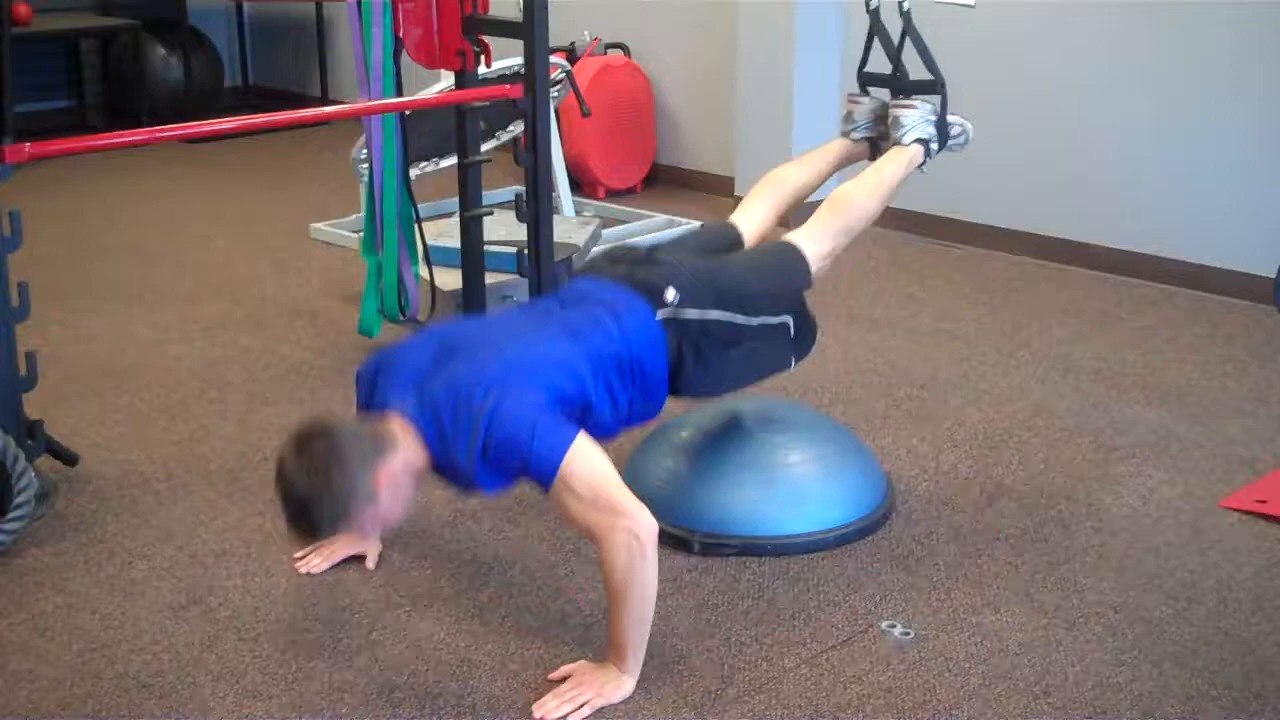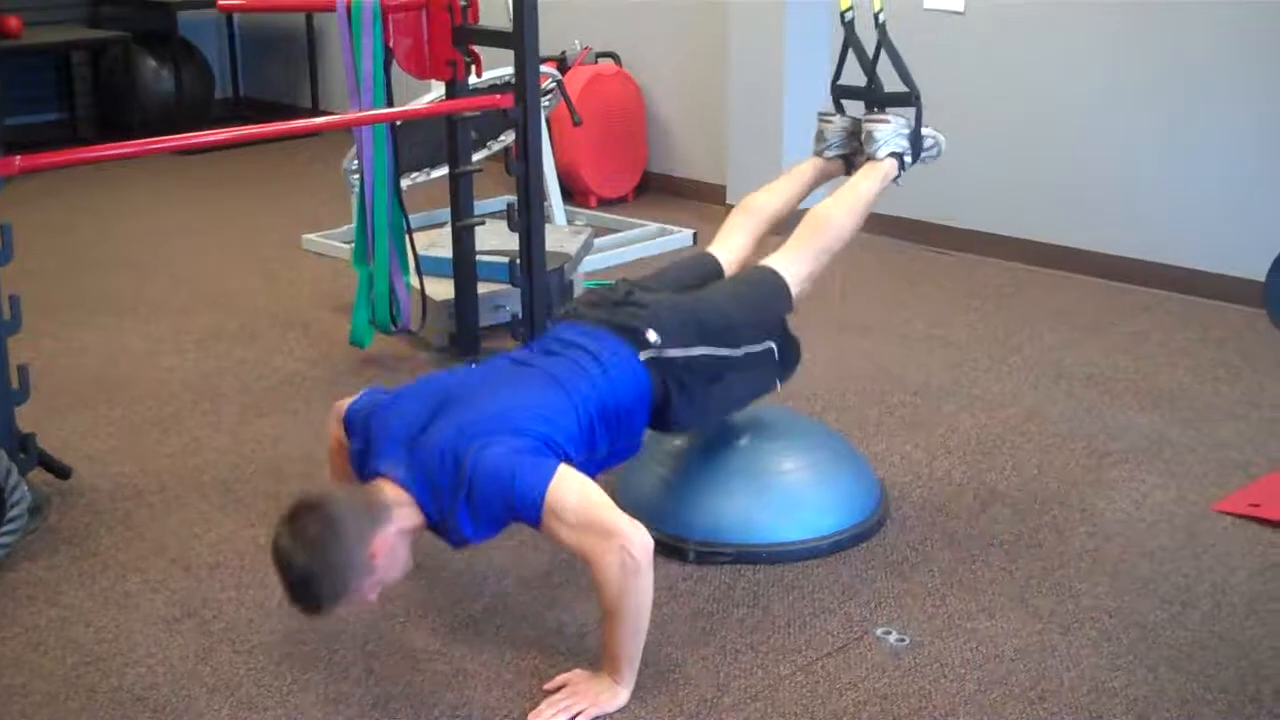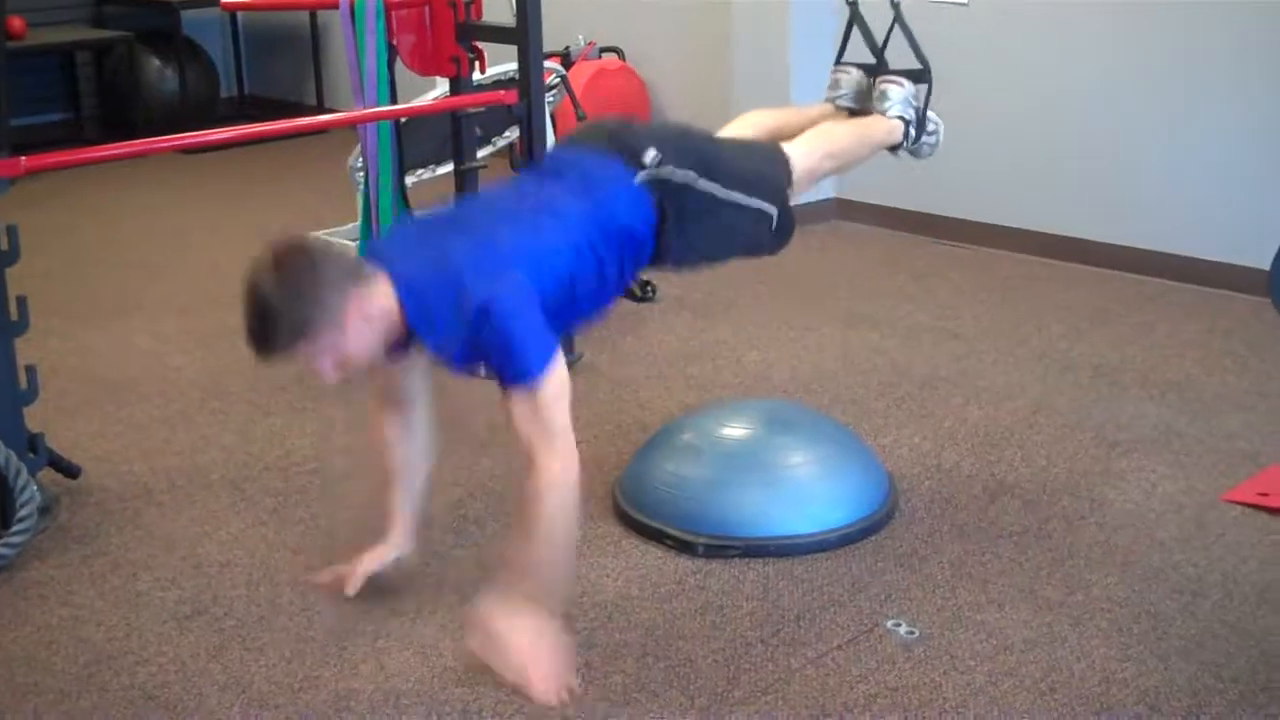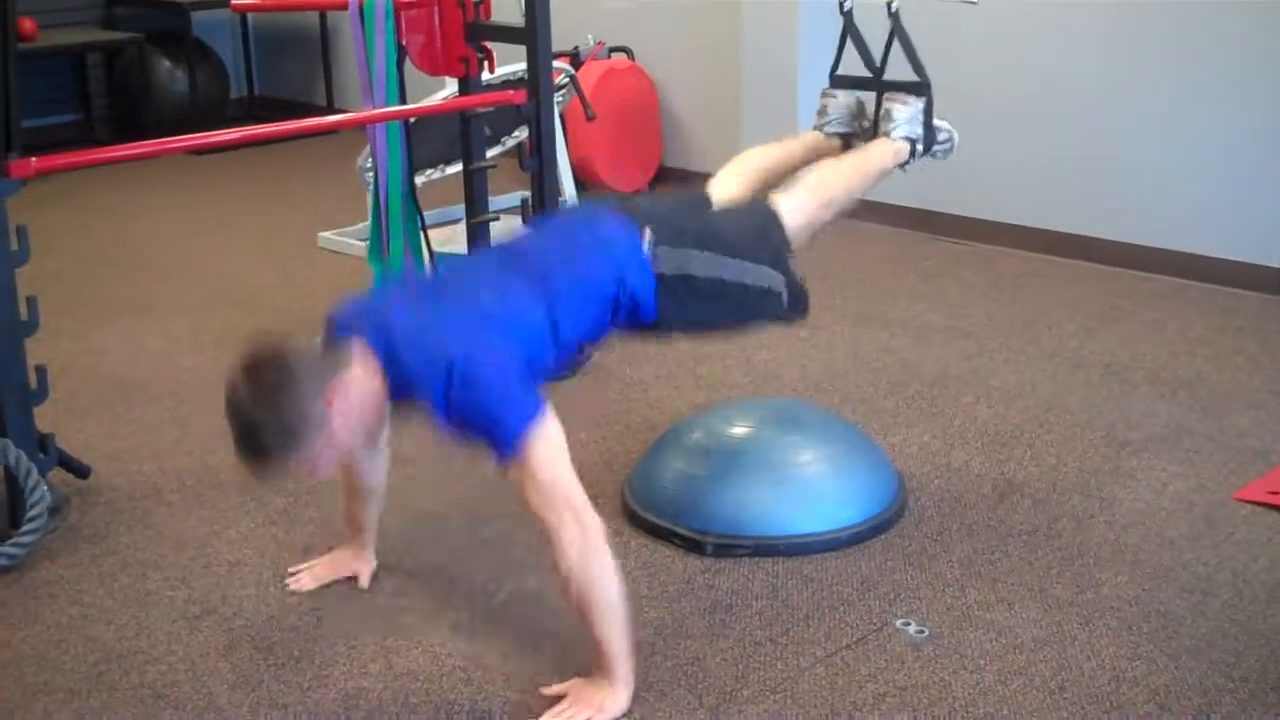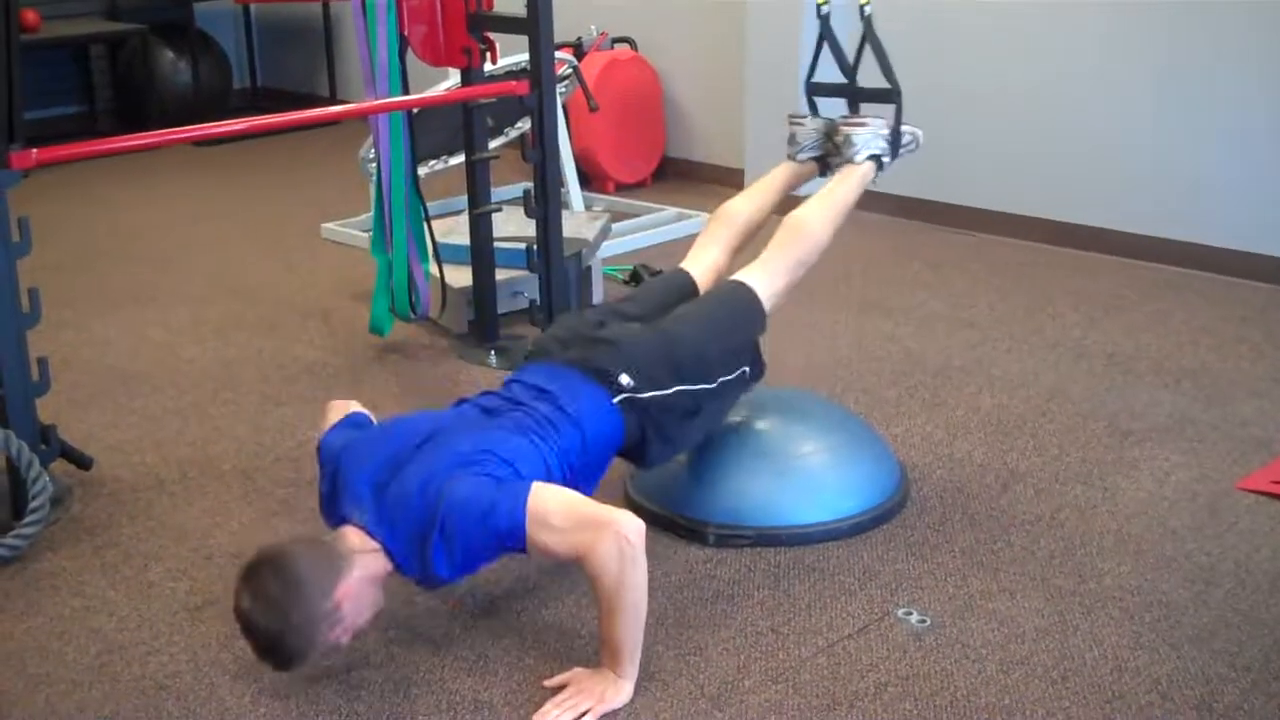
dt=0.3s
person 1, frame 1
left shoulder: (496, 428)
right shoulder: (389, 378)
left elbow: (632, 530)
right wrist: (359, 530)
left hip: (670, 328)
right hip: (608, 289)
left knee: (803, 252)
right knee: (745, 229)
left ankle: (912, 139)
right ankle: (858, 133)
person 1, frame 2
left shoulder: (483, 472)
right shoulder: (377, 433)
left elbow: (628, 546)
right wrist: (349, 541)
left hip: (648, 365)
right hip: (591, 329)
left knee: (787, 272)
right knee: (724, 254)
left ankle: (884, 153)
right ankle: (832, 151)
person 1, frame 3
left shoulder: (485, 303)
right shoulder: (377, 283)
left elbow: (556, 468)
right elbow: (404, 399)
left wrist: (528, 608)
right wrist: (396, 534)
left hip: (647, 189)
right hip: (581, 173)
left knee: (786, 169)
right knee: (737, 144)
left ankle: (892, 114)
right ankle: (841, 99)
person 1, frame 4
left shoulder: (464, 370)
right shoulder: (353, 339)
left elbow: (575, 529)
right elbow: (370, 435)
right wrist: (360, 543)
left hip: (643, 274)
right hip: (583, 239)
left knee: (785, 219)
right knee: (718, 198)
left ankle: (899, 134)
right ankle: (833, 128)
person 1, frame 5
left shoulder: (452, 519)
right shoulder: (344, 473)
left elbow: (619, 536)
right elbow: (340, 406)
left hip: (624, 396)
right hip: (563, 362)
left knee: (763, 280)
right knee: (699, 268)
left ankle: (862, 155)
right ankle: (808, 152)
